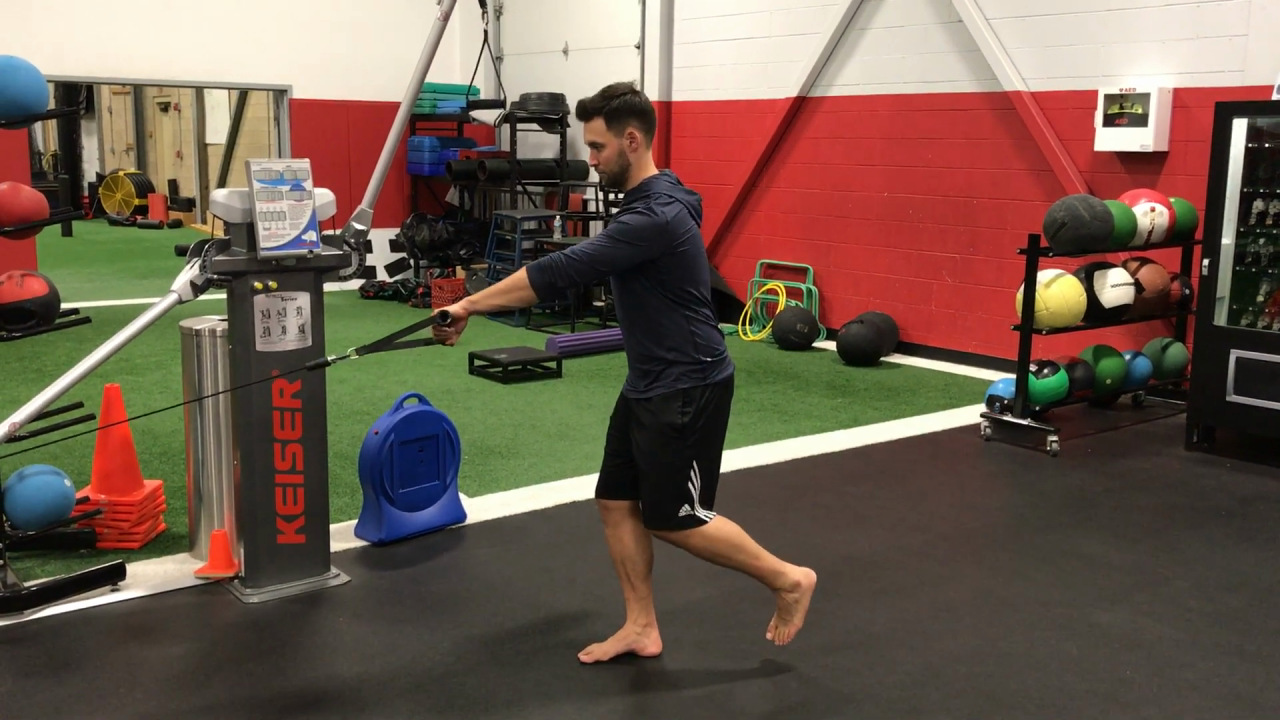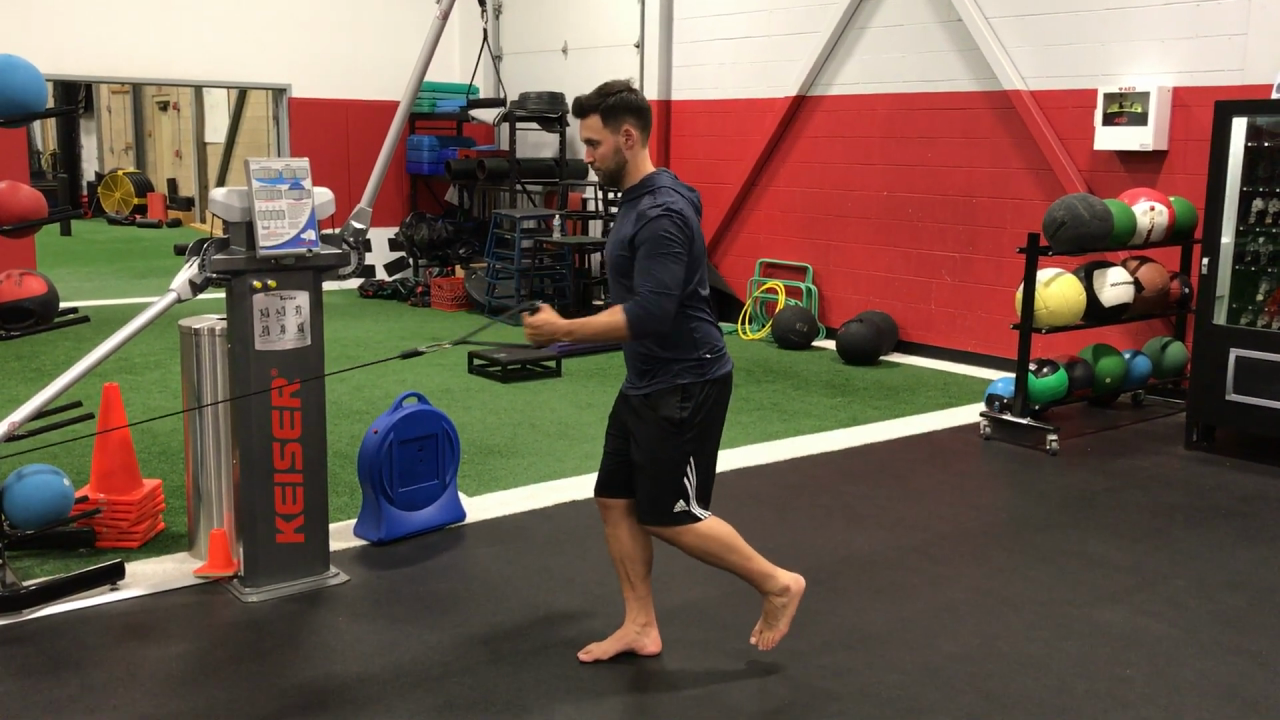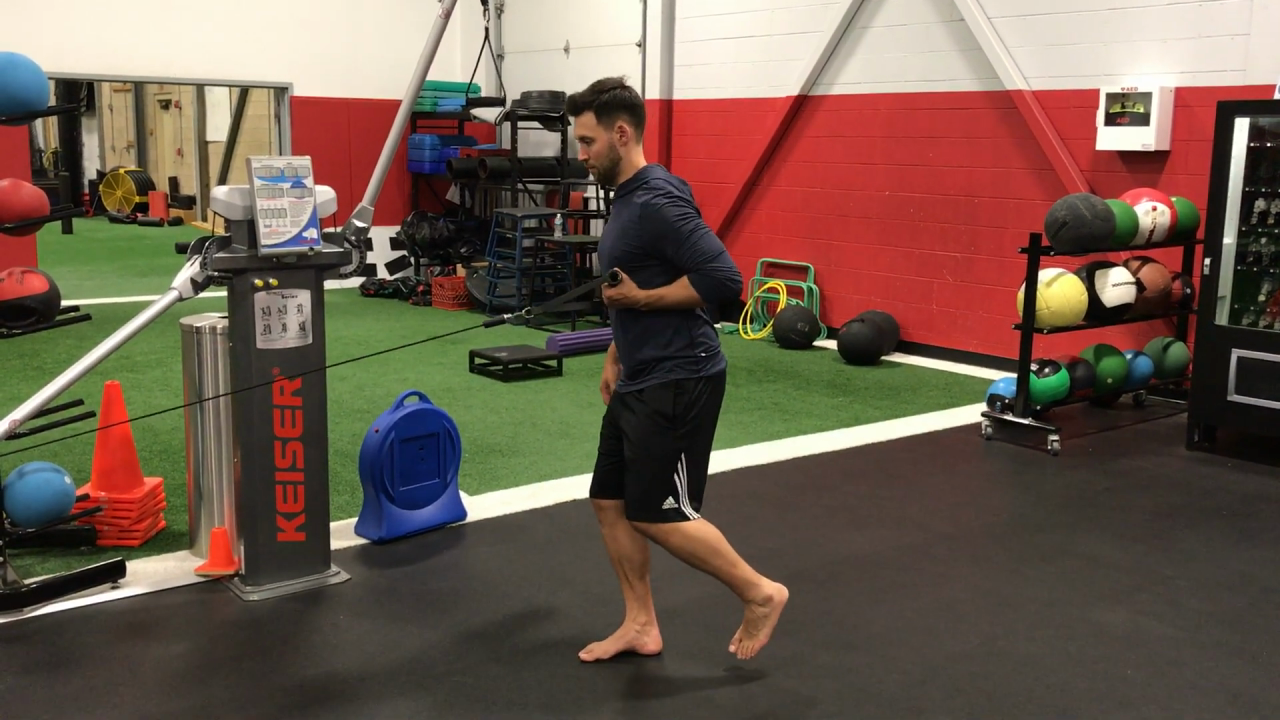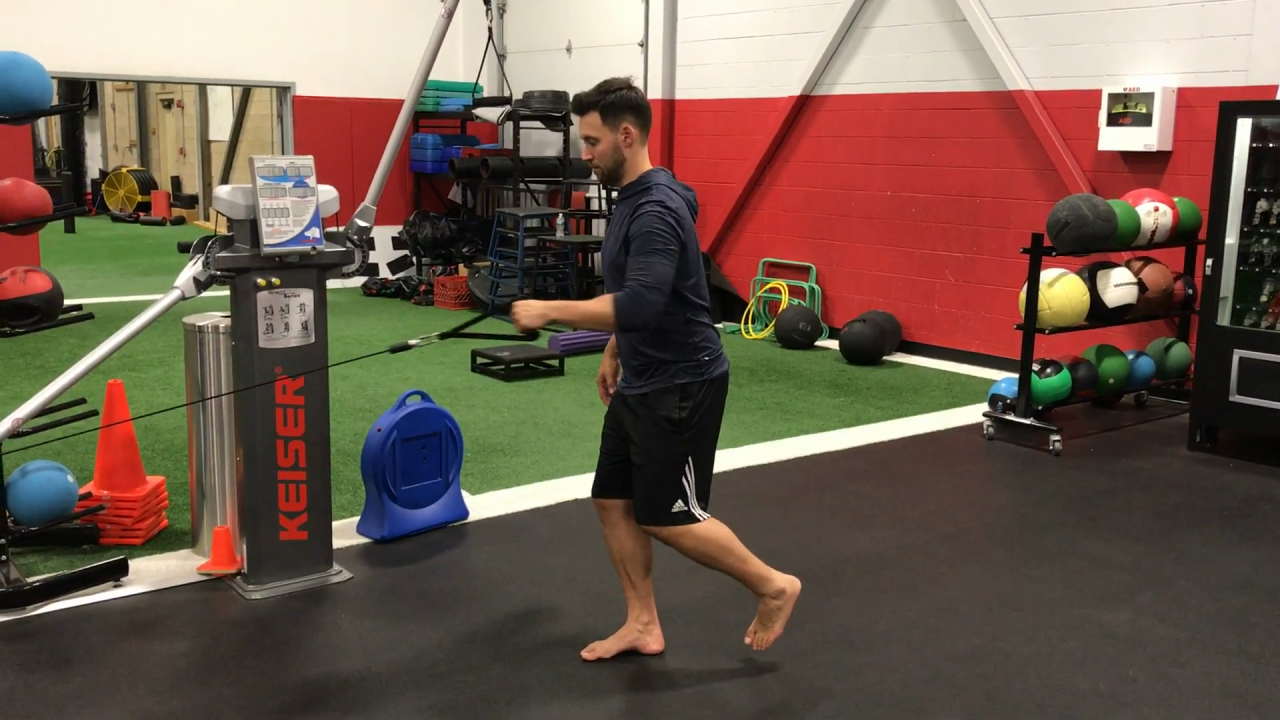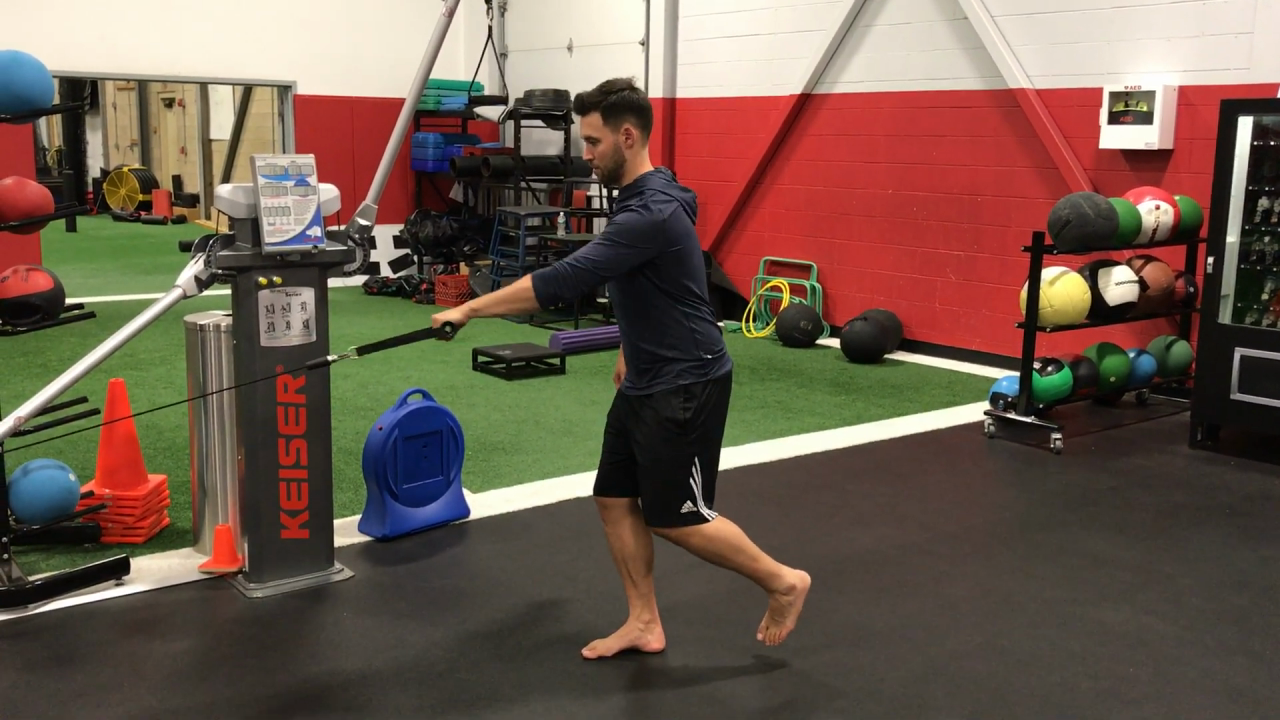
dt=0.5s
person 1, frame 1
left shoulder: (655, 216)
right shoulder: (648, 202)
left elbow: (562, 271)
left wrist: (468, 305)
left hip: (687, 388)
right hip: (651, 383)
left knee: (675, 520)
right knee: (617, 503)
left ankle: (788, 580)
right ankle: (642, 628)
person 1, frame 2
left shoulder: (661, 213)
right shoulder: (638, 202)
left elbow: (649, 317)
left wrist: (562, 330)
left hip: (686, 383)
right hip: (648, 382)
left knee: (669, 516)
right knee: (614, 502)
left ankle: (777, 585)
right ankle: (640, 626)
person 1, frame 3
left shoulder: (658, 202)
right shoulder: (629, 198)
left elbow: (722, 279)
left wrist: (642, 298)
right wrist: (614, 356)
left hip: (678, 380)
right hip: (640, 379)
left knee: (658, 514)
right knee: (610, 502)
left ankle: (759, 593)
right ankle: (641, 626)
person 1, frame 4
left shoulder: (657, 209)
right shoulder: (632, 200)
left elbow: (640, 306)
left wrist: (549, 311)
right wrist: (614, 353)
left hip: (682, 386)
right hip: (642, 382)
left knee: (669, 517)
right knee: (614, 502)
left ankle: (773, 587)
right ankle: (642, 625)
person 1, frame 5
left shoulder: (649, 212)
right shoulder: (640, 199)
left elbow: (565, 282)
left wrist: (471, 309)
right wrist: (629, 352)
left hip: (685, 384)
right hip: (647, 380)
left knee: (676, 518)
right knee: (614, 500)
left ankle: (783, 582)
right ankle: (644, 624)
